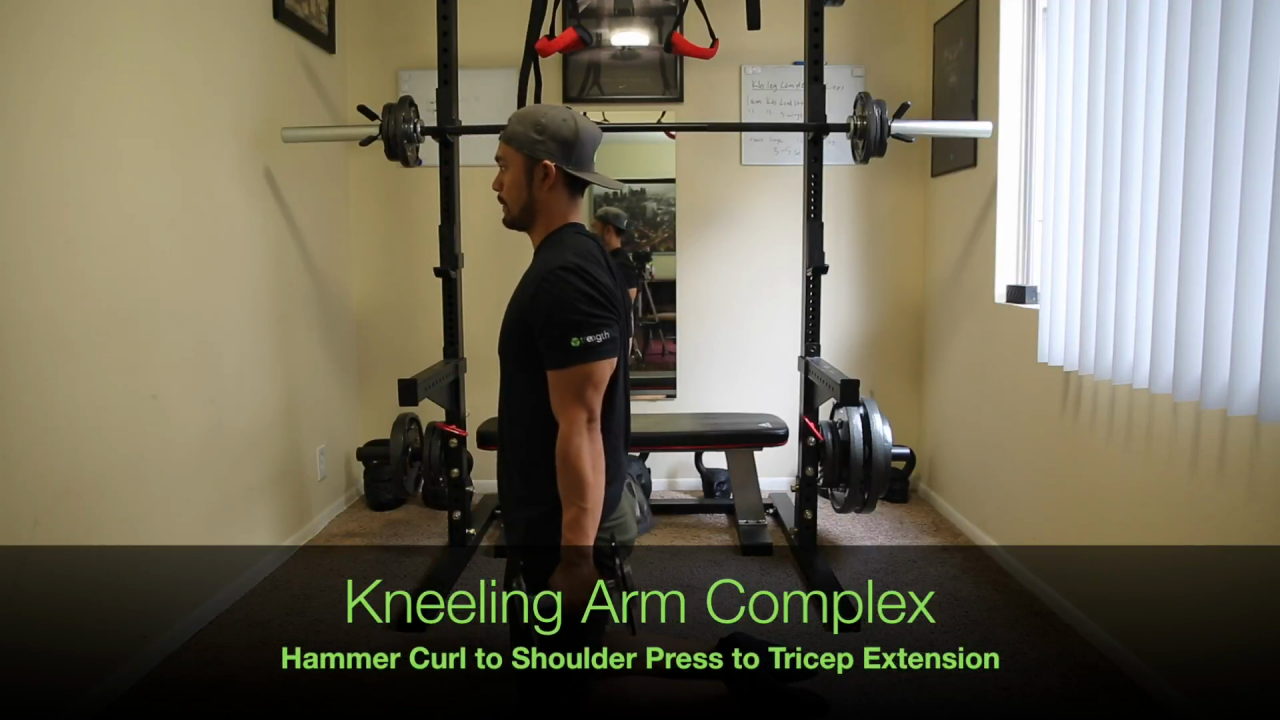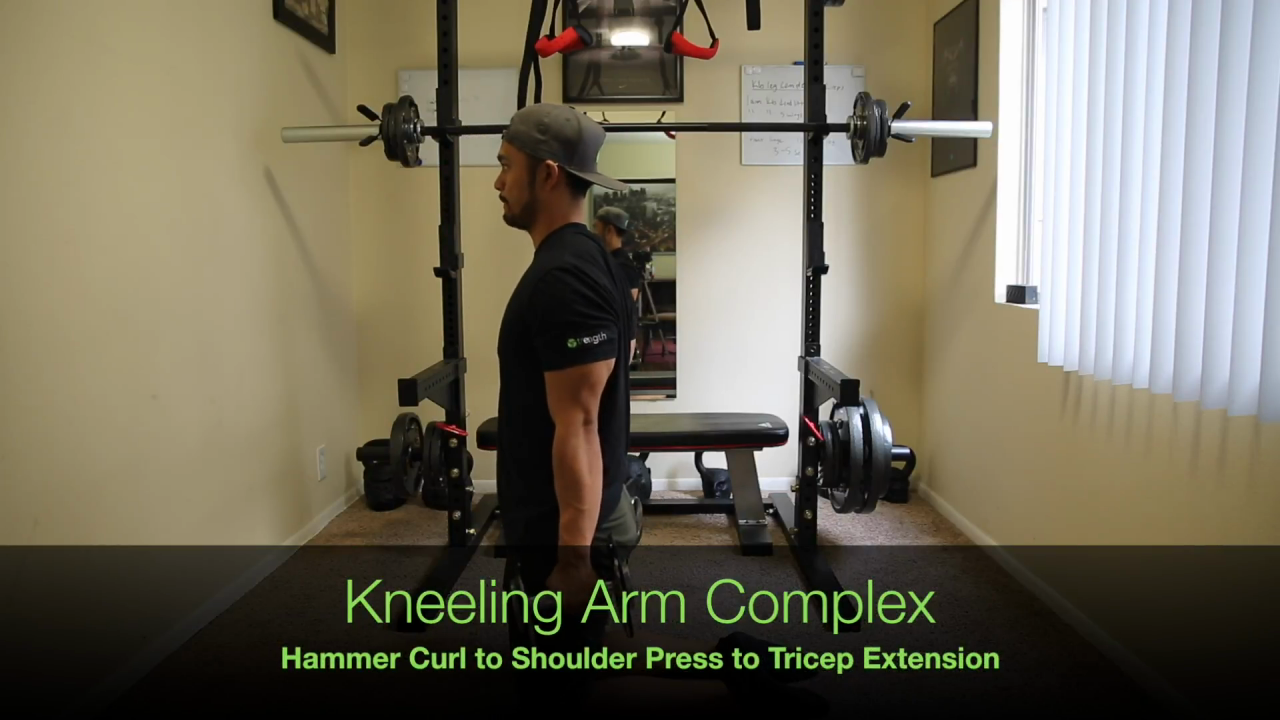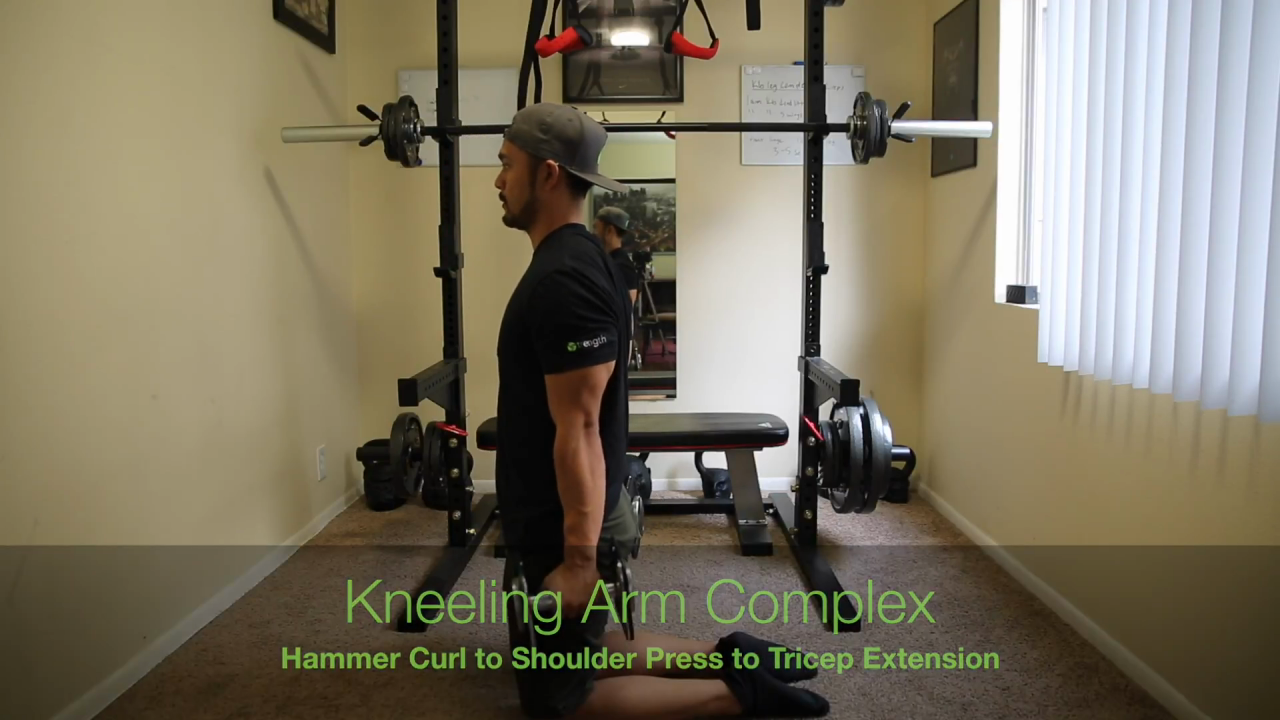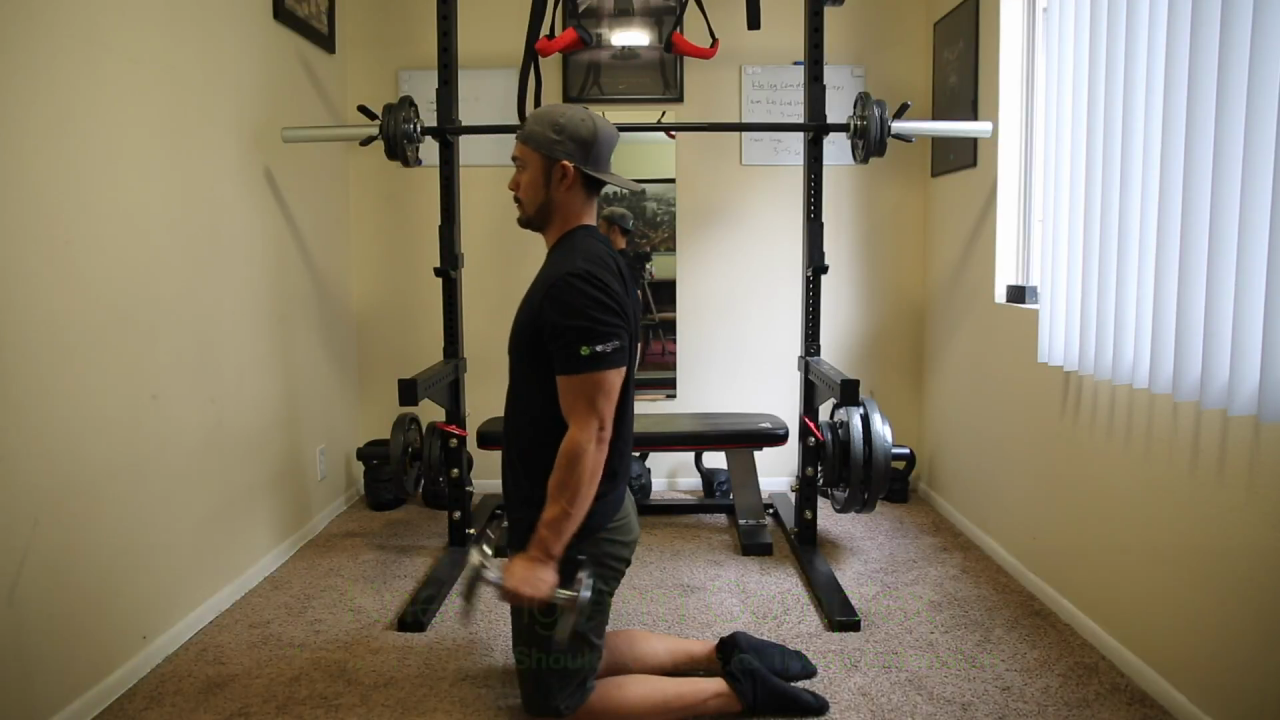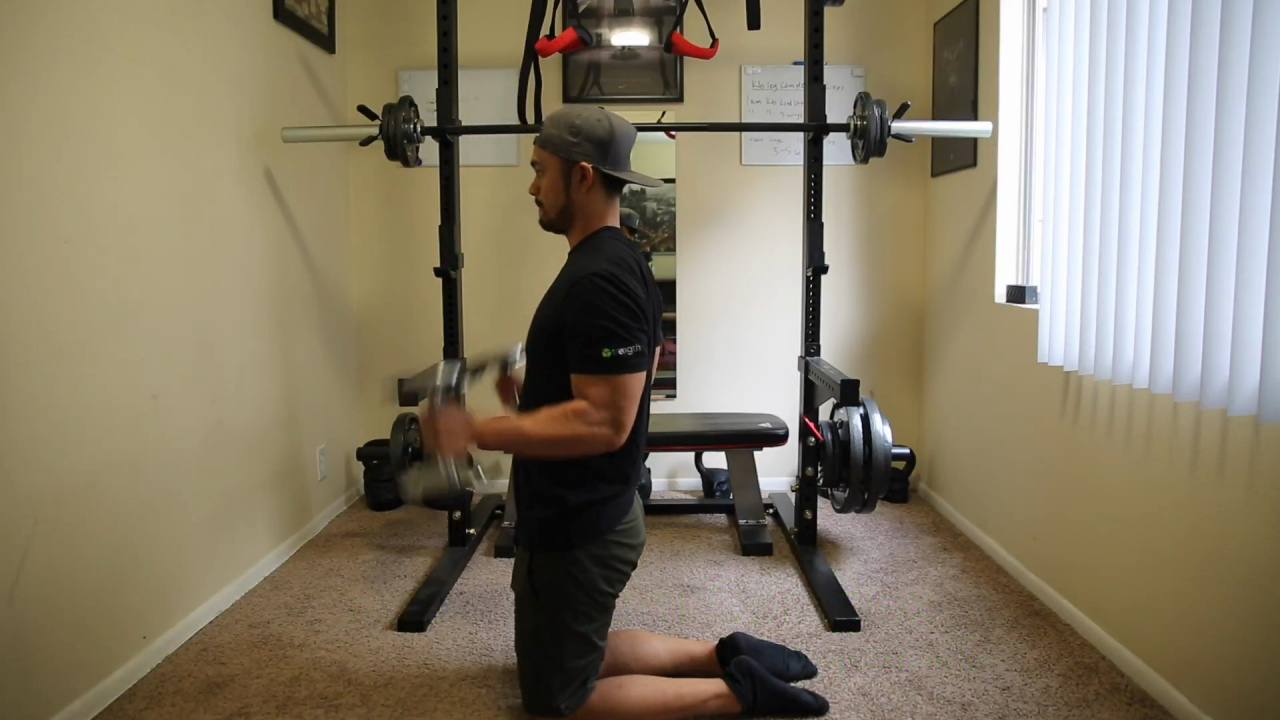
dt=0.3s
person 1, frame 1
left shoulder: (564, 279)
right shoulder: (571, 263)
left elbow: (580, 425)
left wrist: (577, 555)
left hip: (566, 528)
right hip: (557, 519)
right knee: (583, 652)
right ankle: (729, 658)
person 1, frame 2
left shoulder: (563, 279)
right shoulder: (577, 261)
left elbow: (577, 426)
left wrist: (573, 557)
left hip: (564, 529)
right hip: (564, 520)
right knee: (583, 652)
right ankle: (726, 656)
person 1, frame 3
left shoulder: (562, 280)
right shoulder: (575, 261)
left elbow: (579, 427)
left wrist: (578, 559)
left hip: (563, 529)
right hip: (561, 519)
right knee: (577, 651)
right ankle: (725, 656)
person 1, frame 4
left shoulder: (577, 281)
right shoulder: (582, 263)
left elbow: (590, 431)
left wrist: (543, 554)
left hip: (575, 527)
right hip: (584, 516)
right knee: (577, 652)
right ankle: (723, 655)
person 1, frame 5
left shoulder: (599, 279)
right shoulder: (608, 262)
left elbow: (609, 423)
right elbow: (634, 369)
left wrist: (481, 431)
right wrist: (530, 385)
left hip: (580, 529)
right hip: (582, 514)
right knee: (573, 653)
right ankle: (723, 653)
